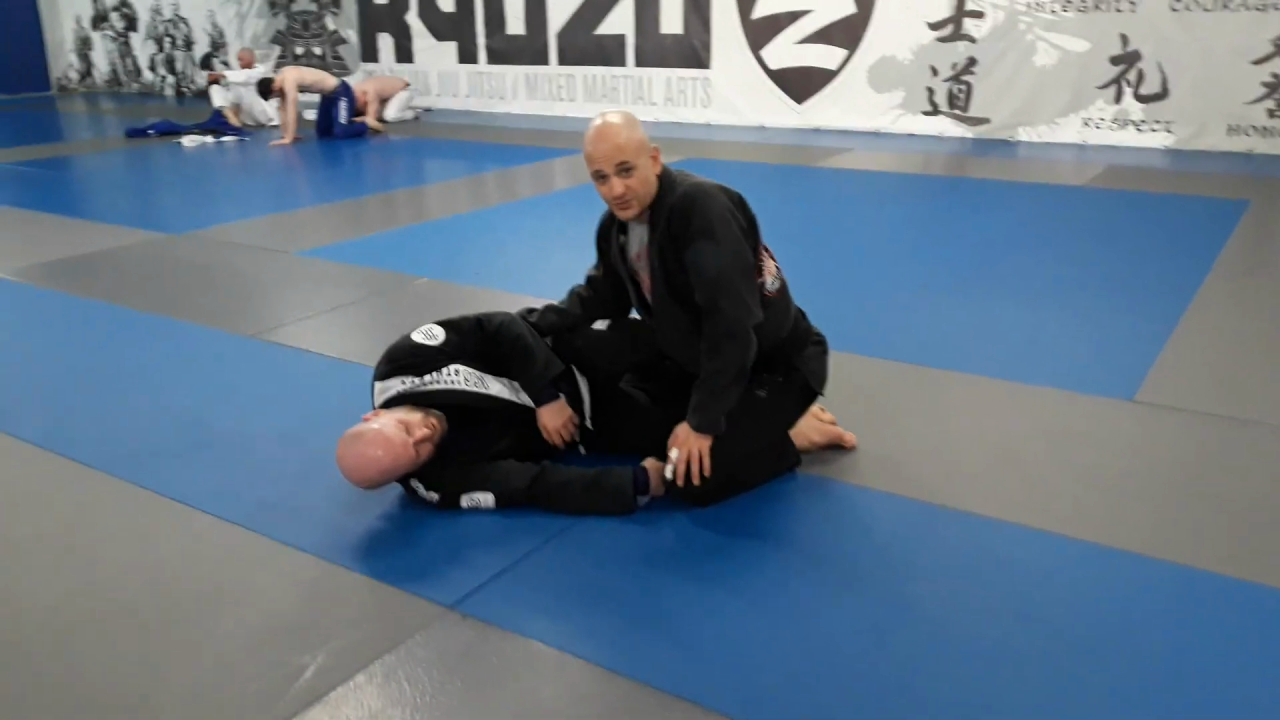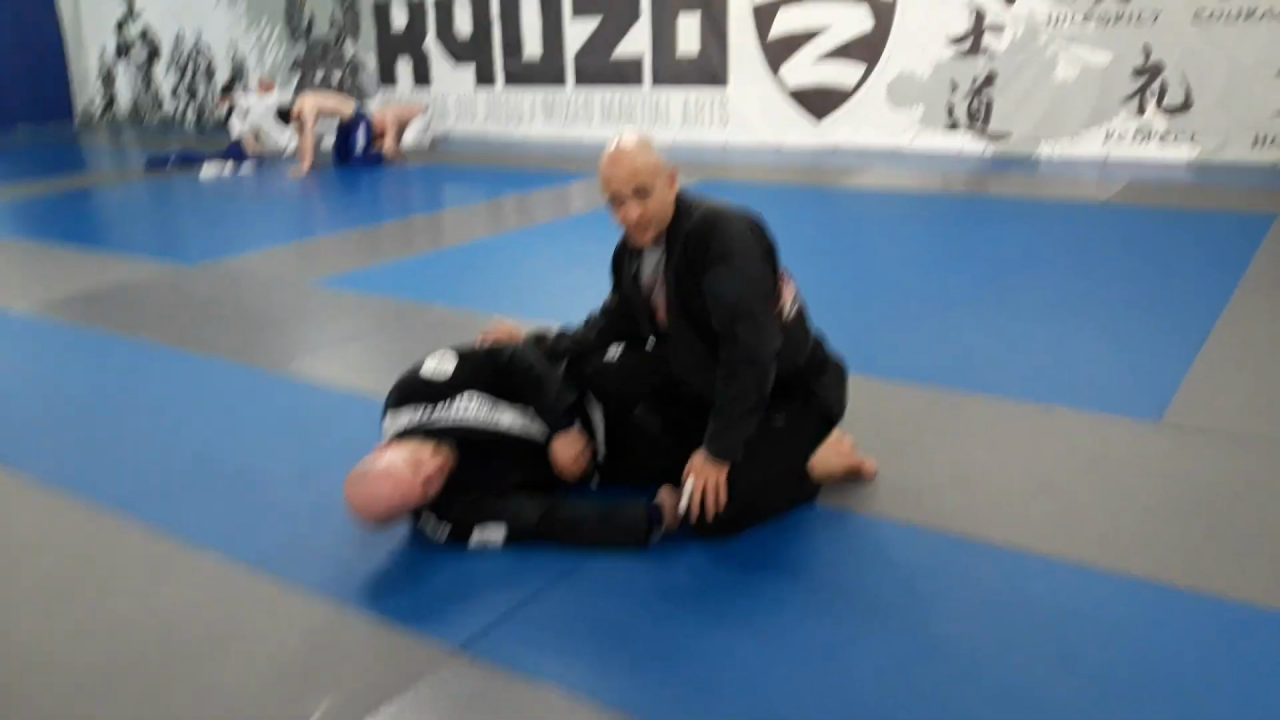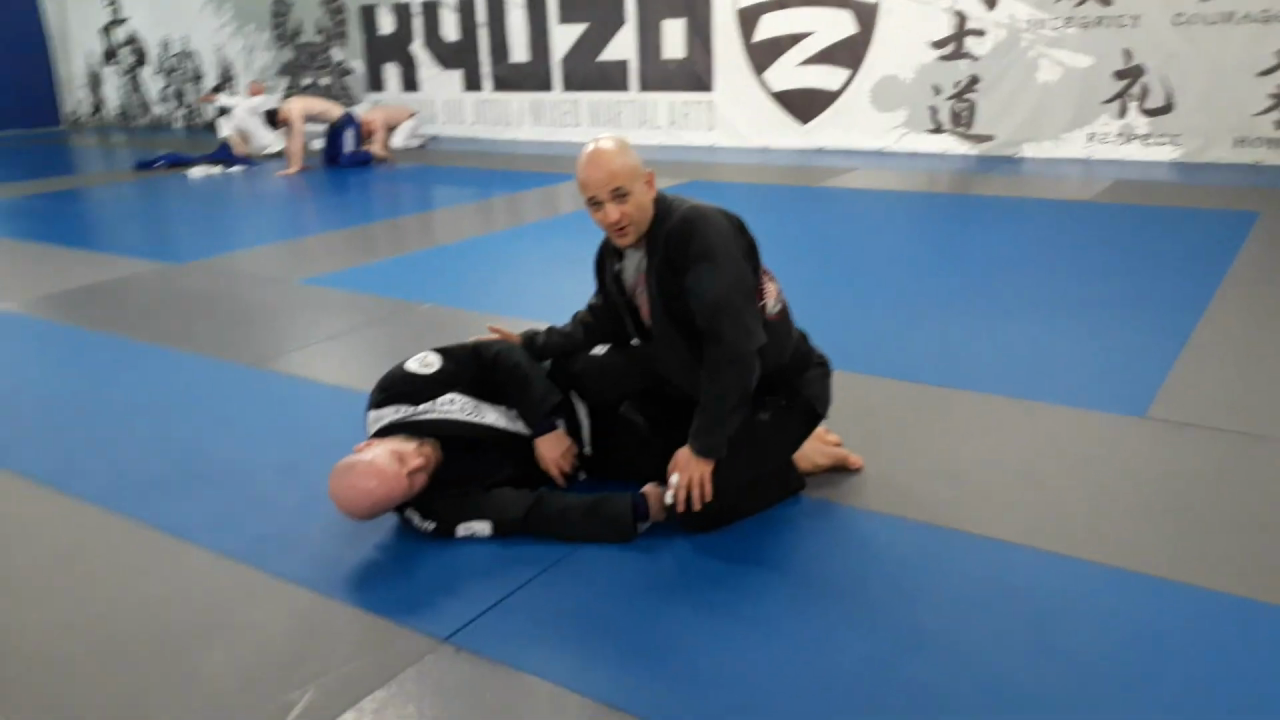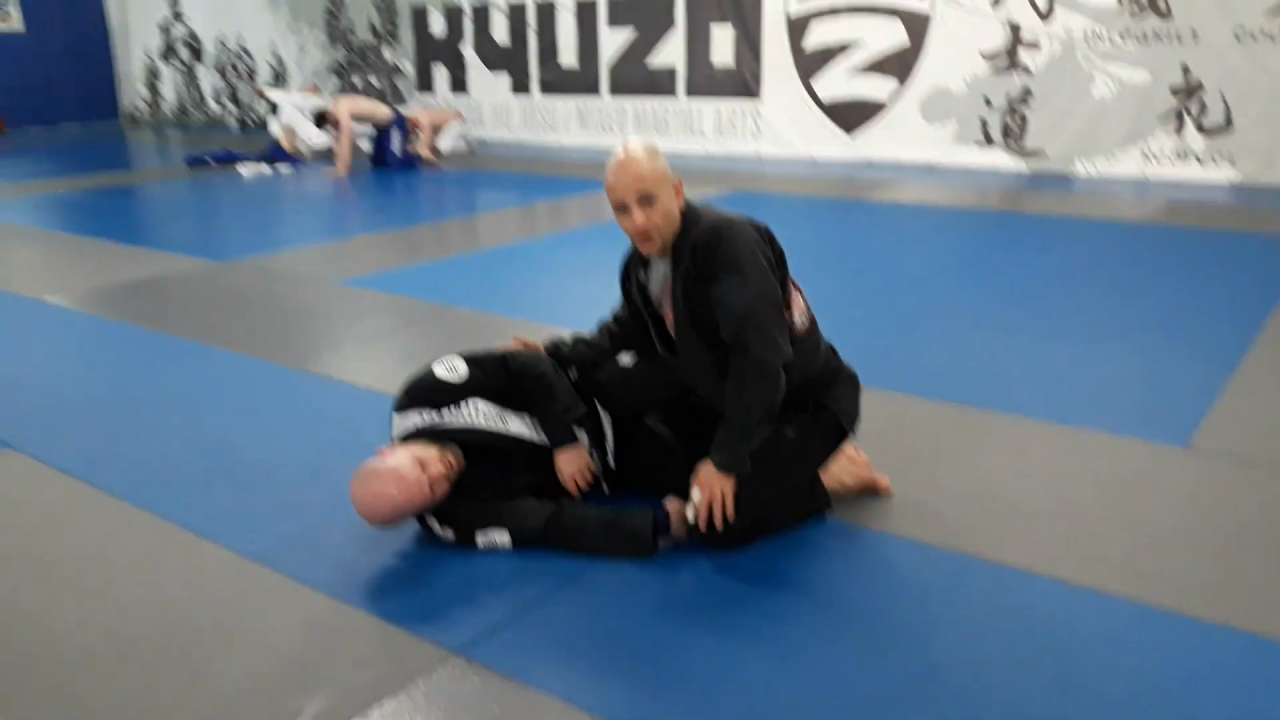
dt=0.2s
person 1, frame 1
left shoulder: (703, 209)
right shoulder: (617, 223)
left elbow: (733, 325)
right elbow: (601, 297)
left wrist: (703, 421)
right wrist: (530, 324)
left hip: (773, 361)
right hip: (693, 351)
left knee: (698, 481)
left ankle: (794, 431)
person 1, frame 2
left shoulder: (720, 233)
right shoulder: (633, 249)
left elbow: (751, 352)
right elbow: (619, 325)
left wrist: (719, 450)
right wrist: (539, 346)
left hip: (789, 389)
right hip: (710, 379)
left knee: (714, 511)
left ankle: (815, 460)
person 1, frame 3
left shoulder: (700, 232)
right shoulder: (616, 249)
left elbow: (735, 349)
right elbow: (605, 323)
left wrist: (704, 446)
right wrist: (529, 345)
left hip: (776, 385)
right hip: (696, 377)
left knee: (699, 506)
left ankle: (797, 455)
person 1, frame 4
left shoulder: (728, 242)
right shoulder: (642, 259)
left elbow: (760, 361)
right elbow: (630, 331)
left wrist: (727, 460)
right wrist: (556, 354)
left hip: (805, 402)
right hip: (724, 392)
left knee: (720, 521)
left ankle: (826, 475)
person 2, frame 1
left shoulder: (403, 360)
right shoulder: (442, 483)
left elbow: (498, 328)
right elbow: (542, 487)
left wrist: (547, 395)
right wrist: (643, 481)
person 2, frame 2
left shoulder: (414, 393)
right shoulder: (456, 518)
left elbow: (510, 359)
right elbow: (554, 522)
left wrist: (561, 424)
right wrist: (657, 515)
person 2, frame 3
left shoulder: (398, 390)
right shoulder: (444, 517)
left elbow: (493, 356)
right elbow: (545, 517)
left wrist: (543, 424)
right wrist: (647, 507)
left hip: (566, 386)
right hip: (590, 446)
right ankle: (792, 457)
person 2, frame 4
left shoulder: (424, 395)
right shoulder: (461, 520)
left elbow: (524, 367)
right elbow: (559, 526)
left wrist: (564, 439)
right wrist: (664, 523)
